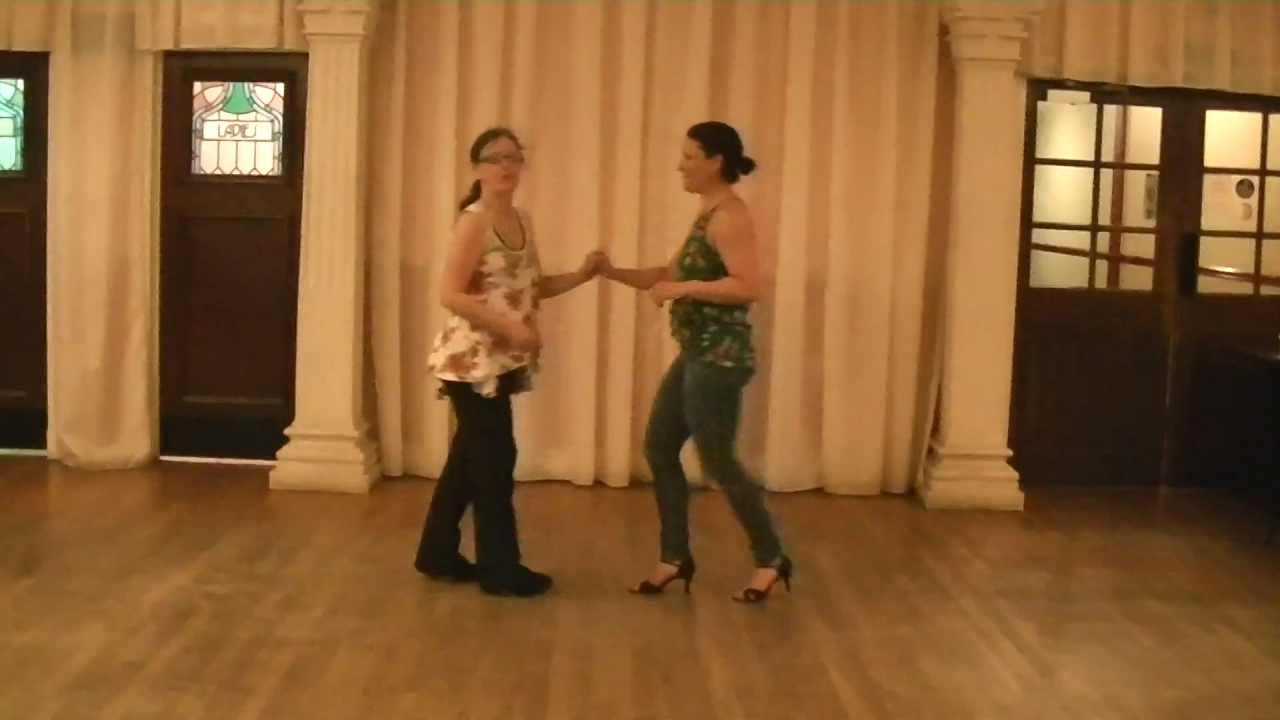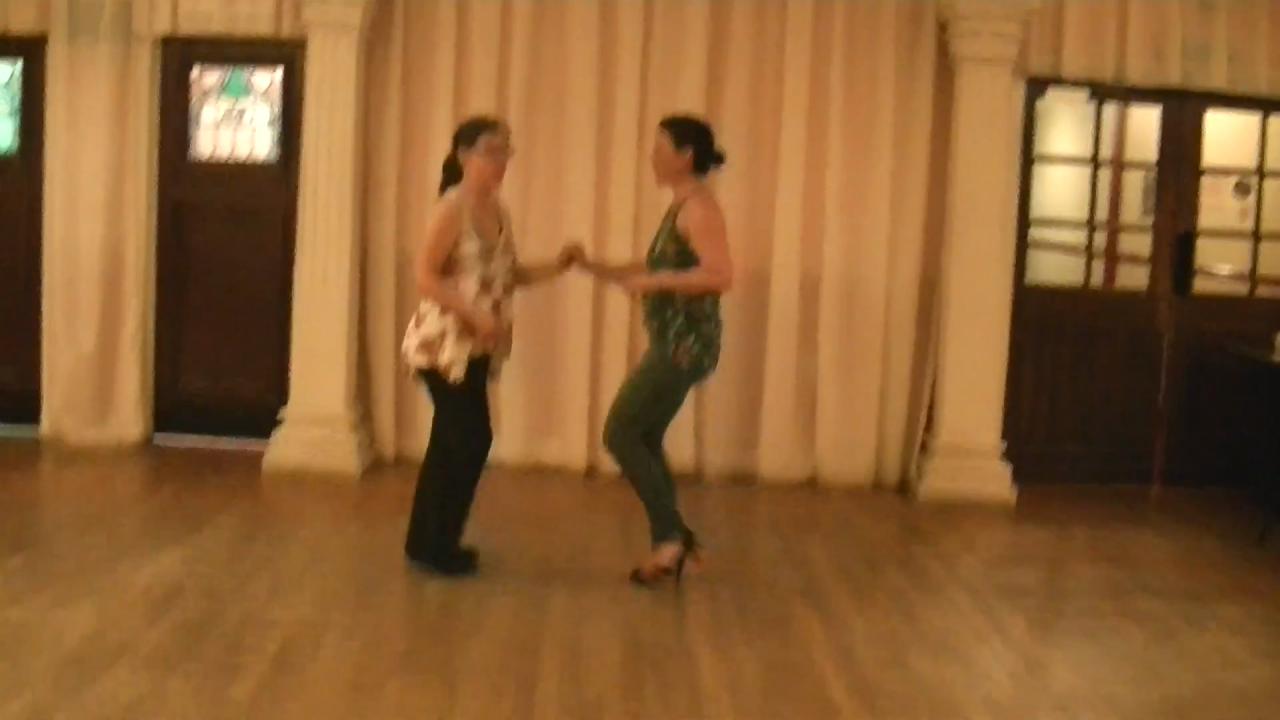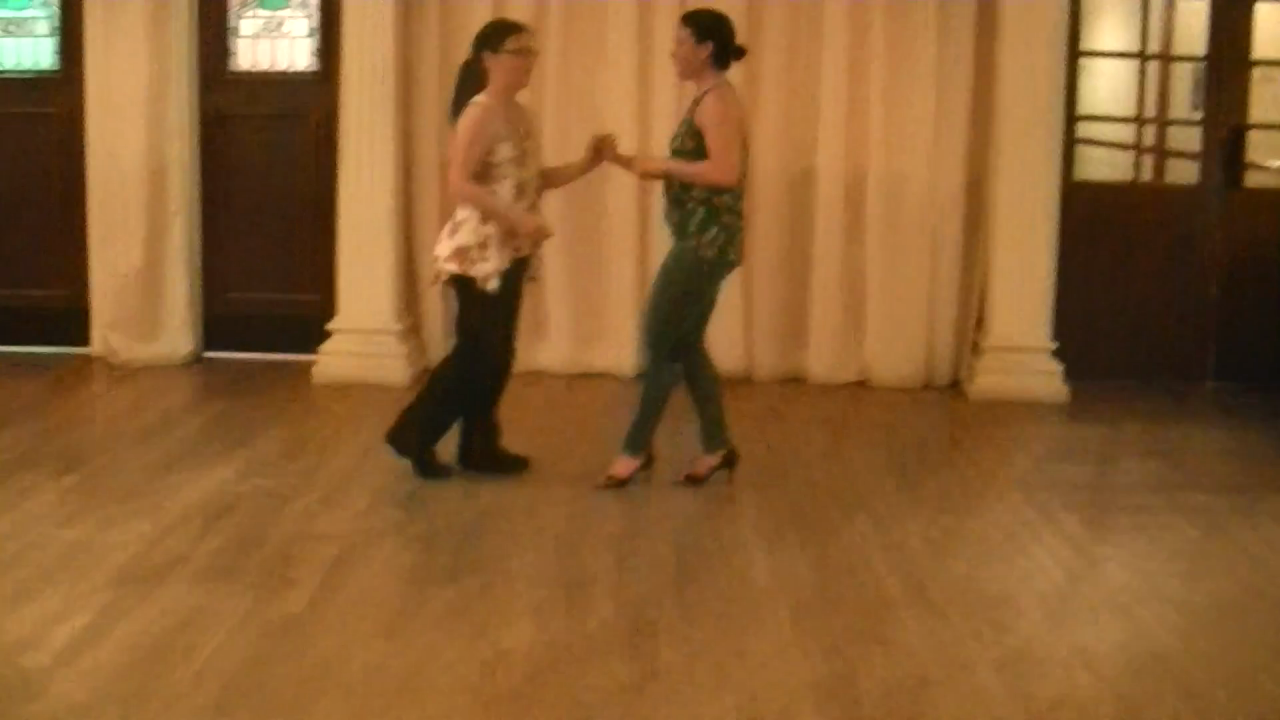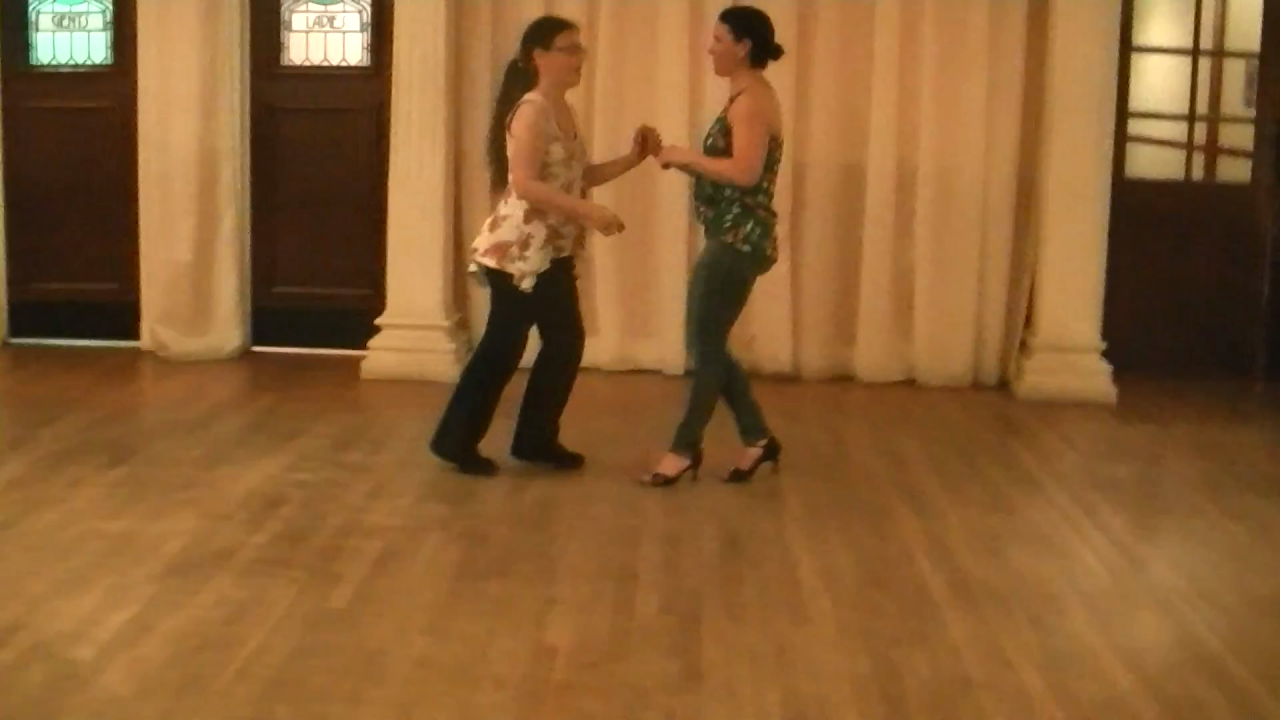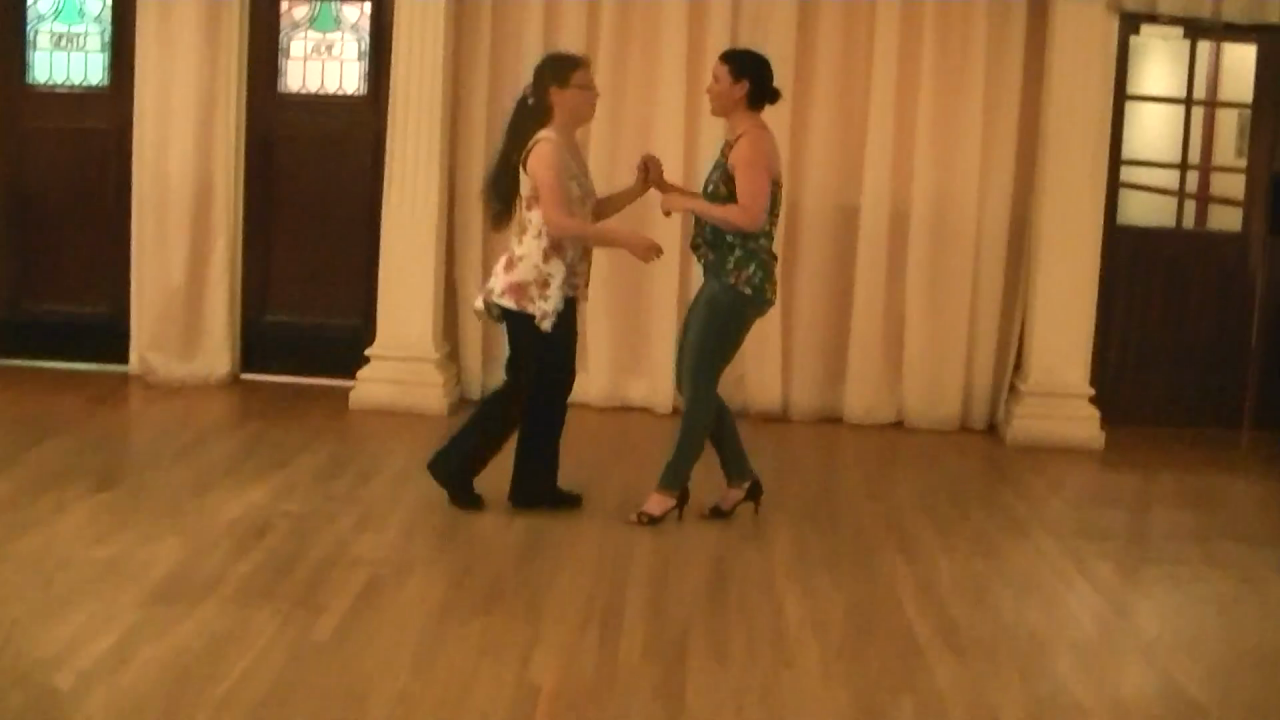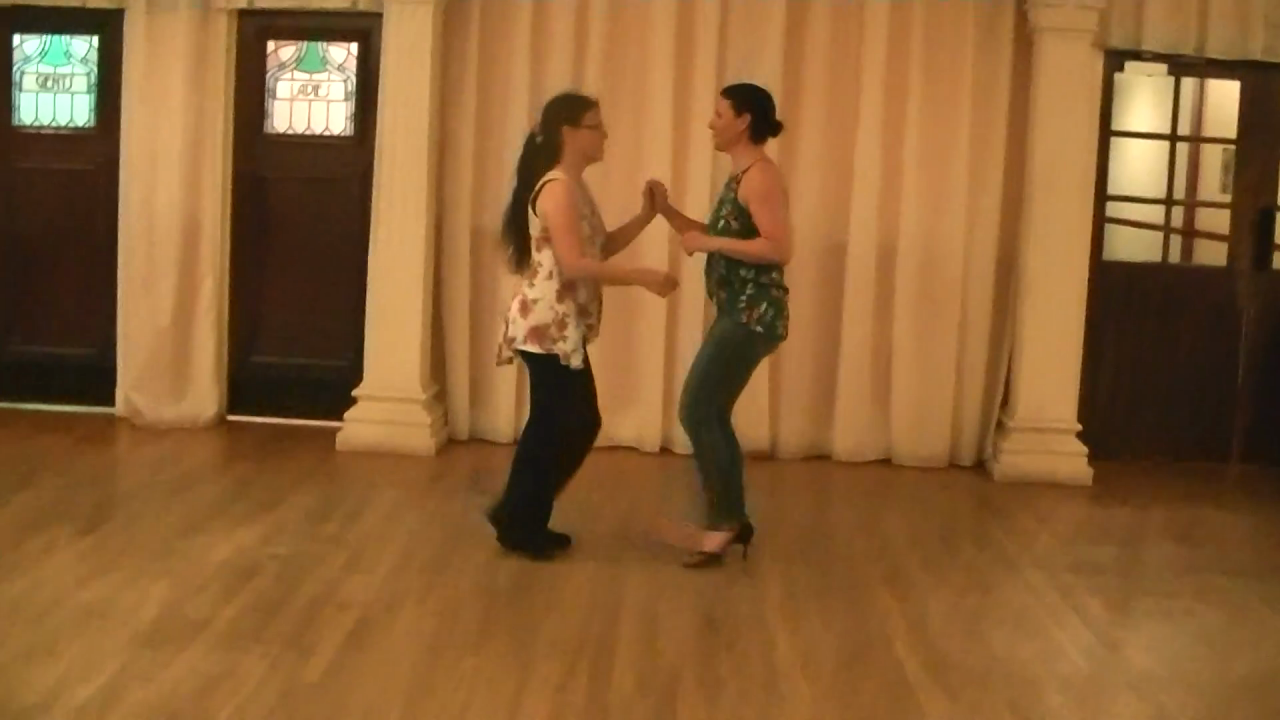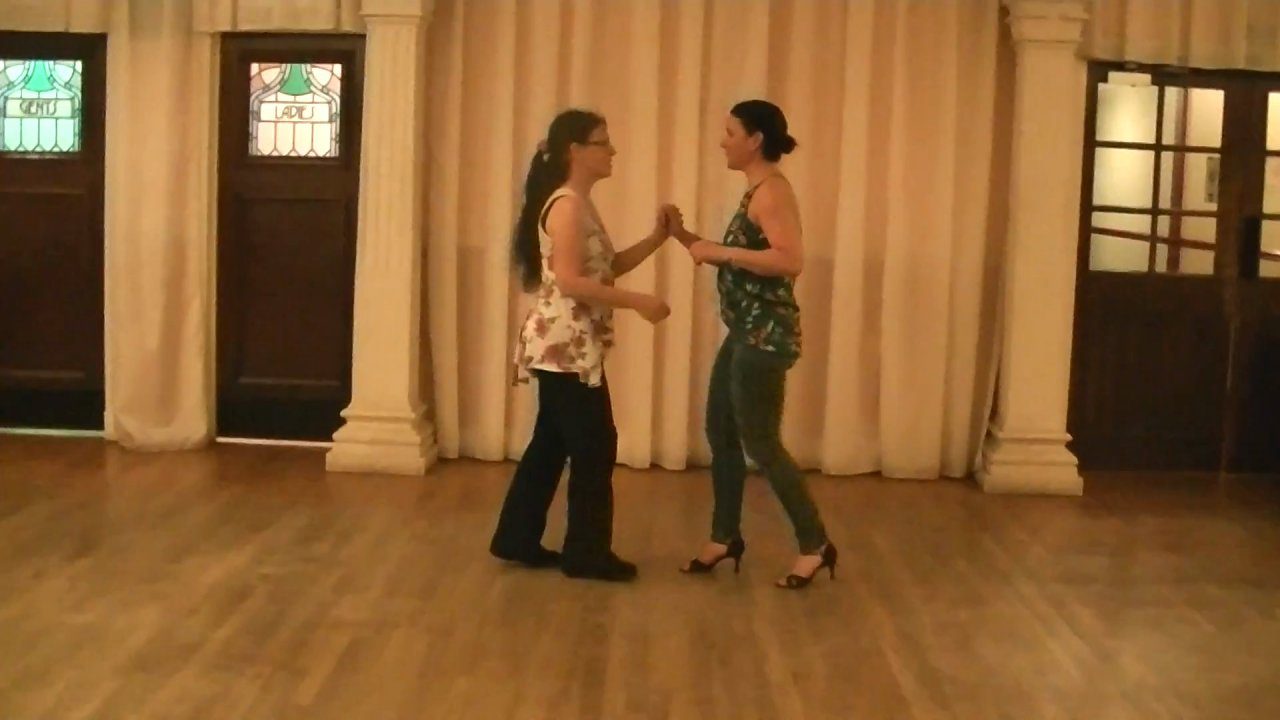
dt=0.2s
person 1, frame 1
left shoulder: (730, 216)
right shoulder: (709, 215)
left elbow: (749, 286)
right elbow: (671, 273)
left wrist: (683, 288)
right wrist: (613, 273)
left hip: (721, 356)
right hip: (696, 354)
left knee: (717, 462)
right knee: (658, 448)
left ankle: (770, 558)
right ankle: (675, 557)
person 1, frame 2
left shoulder: (699, 208)
right shoulder: (682, 207)
left elbow: (720, 276)
right elbow: (654, 272)
left wrist: (654, 280)
right wrist: (591, 266)
left hip: (685, 346)
right hip: (670, 344)
left knee: (620, 435)
right knee: (640, 440)
left ankle: (672, 535)
right ankle: (670, 542)
person 1, frame 3
left shoulder: (718, 101)
right shoulder: (707, 100)
left elbow: (726, 173)
left wrist: (662, 164)
right wrist: (625, 160)
left hip: (707, 240)
right hip: (698, 239)
left knee: (660, 343)
right knee: (684, 344)
left ankle: (636, 451)
right ankle: (716, 446)
person 1, frame 4
left shoulder: (753, 99)
right shoulder: (744, 98)
left elbow: (743, 173)
left wrist: (685, 156)
right wrist: (671, 154)
left hip: (739, 239)
right hip: (729, 238)
left knee: (704, 346)
right knee: (709, 343)
left ankle: (685, 449)
right ankle: (757, 437)
person 1, frame 5
left shoulder: (753, 143)
right shoulder: (740, 141)
left elbow: (749, 218)
left wrist: (688, 203)
right wrist: (665, 186)
left hip: (741, 282)
right hip: (724, 280)
left knee: (697, 386)
right knee: (694, 382)
left ankle: (672, 488)
right ankle: (741, 479)
person 1, frame 6
left shoulder: (761, 177)
right shoulder: (741, 175)
left elbow: (779, 248)
right elbow: (723, 240)
left wrist: (709, 242)
right wrist: (667, 211)
left hip: (753, 316)
right hip: (735, 313)
left knee: (696, 413)
right knee: (711, 417)
left ankle: (721, 521)
right ankle: (732, 521)
person 1, frame 7
left shoulder: (771, 192)
right shoulder: (756, 192)
left elbow: (790, 261)
left wrist: (721, 251)
right wrist: (686, 237)
left hip: (765, 335)
right hip: (747, 332)
left knee: (761, 443)
right knee: (720, 434)
left ankle: (814, 545)
right ankle: (725, 538)
person 2, frame 1
left shoulder: (522, 221)
right shoulder: (473, 222)
left elbow: (531, 286)
right elbow: (451, 293)
left wrist: (582, 274)
right wrist: (507, 326)
left hip: (503, 359)
right hip: (472, 357)
left knee: (471, 454)
right knee: (495, 457)
left ankle: (439, 551)
right ankle: (501, 568)
person 2, frame 2
left shoulder: (499, 211)
right shoulder: (450, 208)
left elbow: (507, 275)
right elbow: (424, 277)
left wrist: (554, 266)
right wrist: (474, 314)
left hip: (475, 346)
right hip: (445, 342)
left knee: (453, 439)
right knee: (469, 439)
left ankle: (429, 540)
right ankle: (438, 543)
person 2, frame 3
left shoulder: (520, 114)
right shoulder: (479, 114)
left elbow: (532, 179)
right elbow: (460, 184)
left wrist: (583, 165)
right wrist: (517, 218)
left hip: (508, 252)
right hip: (477, 250)
left knee: (496, 349)
right knee: (480, 349)
left ankle: (481, 445)
right ankle: (414, 434)
person 2, frame 4
left shoulder: (563, 112)
right shoulder: (531, 111)
left elbow: (578, 177)
right elbow: (525, 183)
left wrist: (632, 159)
right wrist: (588, 211)
left hip: (554, 250)
right hip: (519, 247)
left knee: (566, 342)
right knee: (504, 344)
left ankle: (537, 439)
right ankle: (456, 439)
person 2, frame 5
left shoulder: (569, 147)
right shoulder: (547, 148)
left elbow: (587, 213)
right elbow: (558, 222)
left wrist: (637, 189)
right wrist: (626, 239)
left hip: (558, 288)
right hip: (531, 286)
left knee: (555, 384)
right knee: (527, 384)
left ankle: (534, 484)
right ankle: (455, 466)
person 2, frame 6
left shoulder: (573, 187)
right shoulder: (556, 188)
left elbow: (599, 248)
right elbow: (573, 262)
left wrist: (644, 217)
right wrist: (644, 277)
left hip: (563, 325)
right hip: (548, 325)
left knee: (550, 423)
right knee: (579, 423)
left ankle: (526, 524)
right ankle: (517, 517)
person 2, frame 7
left shoulder: (580, 203)
right shoulder: (567, 205)
left elbow: (606, 267)
right elbow: (569, 281)
left wrist: (656, 239)
right wrist: (637, 301)
left hip: (570, 344)
right hip: (565, 345)
left knee: (553, 441)
right knee: (596, 444)
left ankle: (515, 538)
right ankle: (587, 552)
